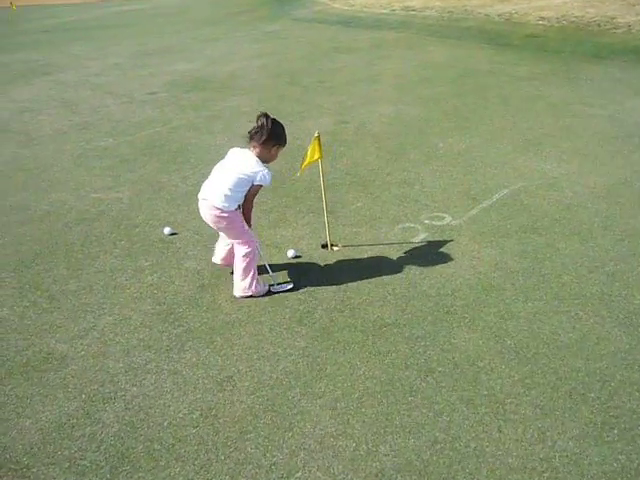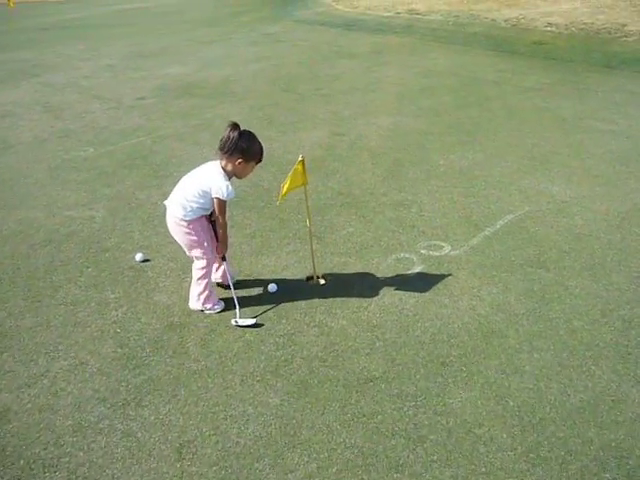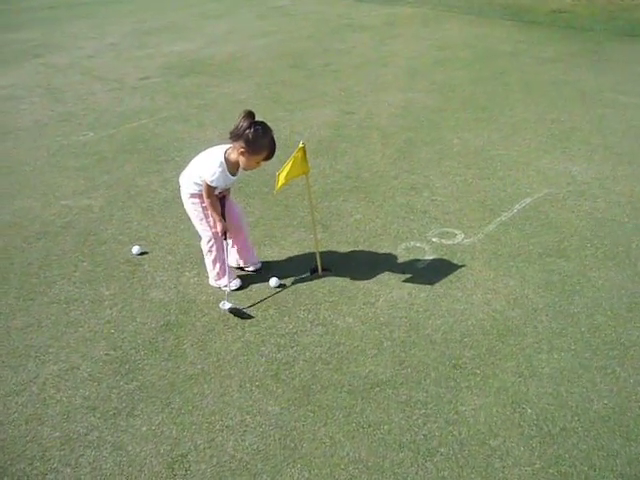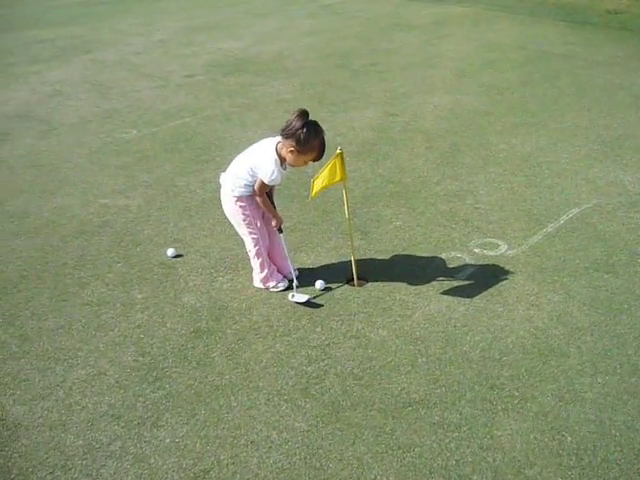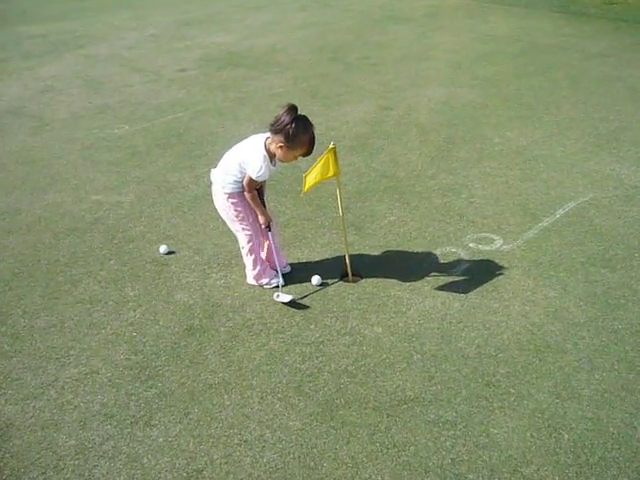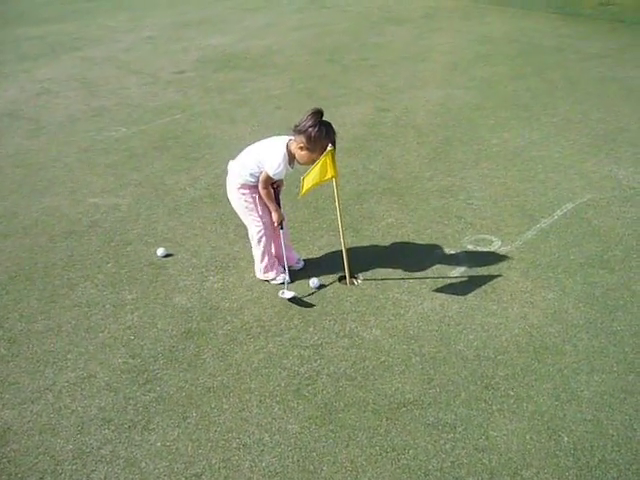
dt=0.7s
person 1, frame 1
left shoulder: (235, 152)
right shoulder: (262, 173)
right elbow: (248, 202)
right wrist: (248, 225)
left hip: (205, 201)
right hip: (220, 210)
left knee: (232, 233)
right knee: (247, 244)
left ankle: (224, 257)
right ankle: (248, 287)
person 1, frame 2
left shoulder: (215, 166)
right shoulder: (222, 185)
right elbow: (220, 218)
left wrist: (219, 240)
right wrist: (223, 243)
left hip: (183, 211)
right hip: (184, 220)
left knee: (212, 245)
right knee: (205, 257)
left ankle: (219, 275)
right ankle: (202, 301)
person 1, frame 3
left shoulder: (234, 153)
right shoulder: (216, 168)
right elbow: (208, 197)
left wrist: (226, 189)
right wrist: (219, 221)
left hip: (216, 189)
right hip: (196, 194)
left knee: (236, 222)
right knee: (213, 235)
left ankle: (243, 259)
right ankle: (219, 277)
person 1, frame 4
left shoulder: (280, 143)
right shoulder: (272, 168)
right elbow: (259, 193)
left wrist: (270, 191)
right wrist: (274, 215)
left hip: (250, 190)
right hip: (237, 196)
left knee: (271, 229)
right knee: (257, 237)
left ankle: (281, 268)
right ankle: (266, 278)
person 1, frame 5
left shoulder: (269, 140)
right shoulder: (260, 164)
right elbow: (248, 189)
left wrist: (261, 195)
right wrist: (261, 213)
left hip: (242, 185)
right hip: (229, 191)
left knee: (265, 225)
right knee: (250, 233)
left ankle: (273, 261)
right ankle: (259, 275)
person 1, frame 6
left shoulder: (290, 143)
right shoulder: (278, 161)
right elbow: (263, 186)
left wrist: (277, 181)
right wrist: (275, 210)
left hip: (257, 180)
right hip: (242, 185)
left knee: (277, 221)
right knee: (262, 226)
left ankle: (284, 259)
right ankle: (267, 270)
